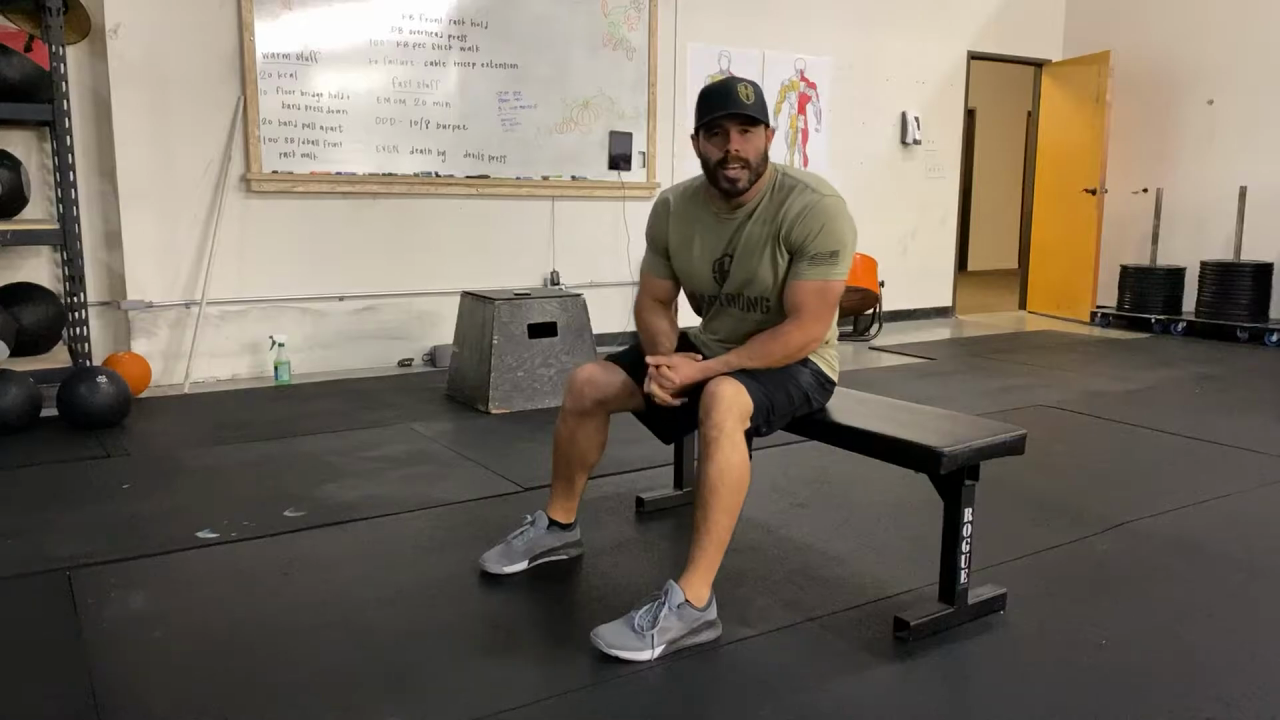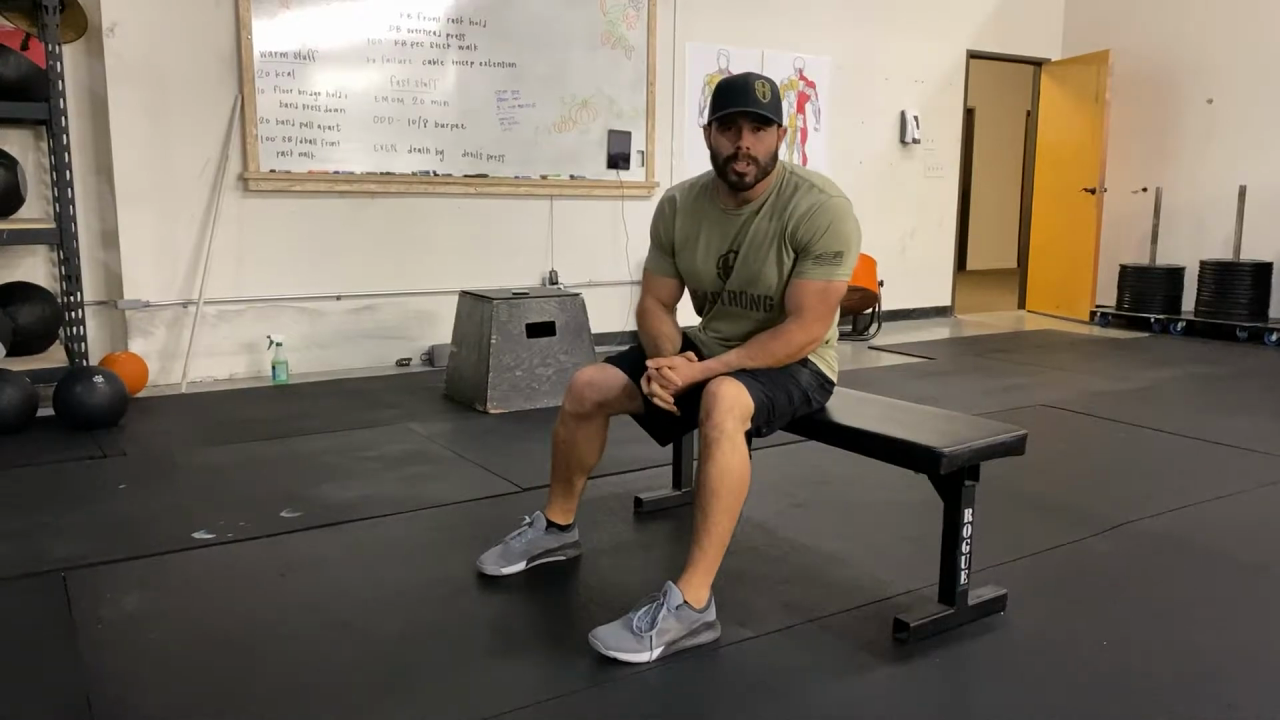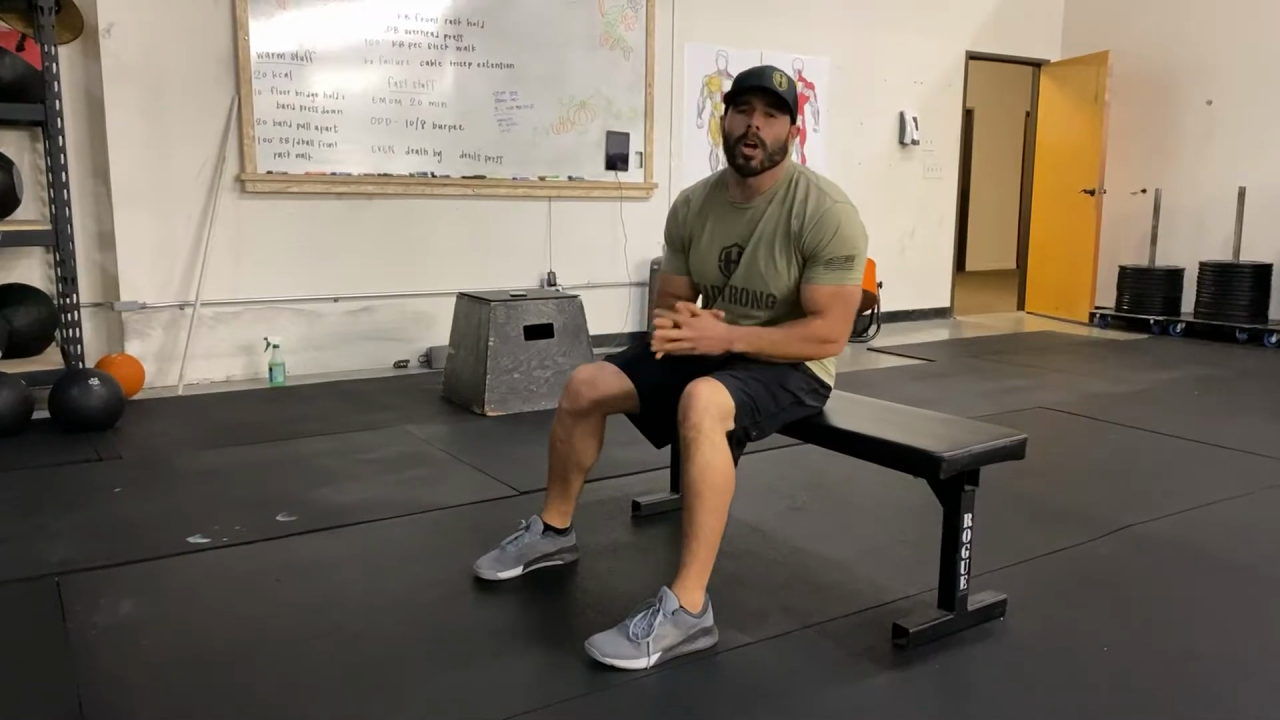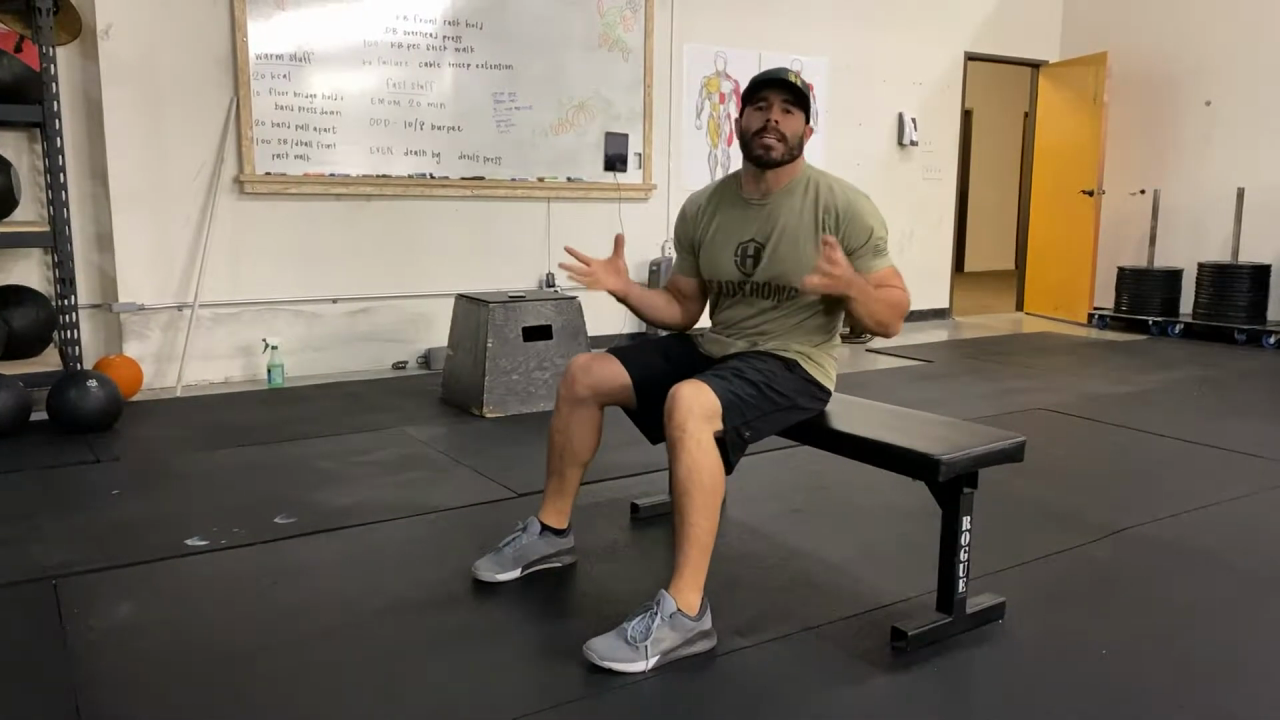
dt=0.4s
person 1, frame 1
left shoulder: (815, 209)
right shoulder: (673, 207)
left elbow: (805, 331)
right elbow: (653, 300)
left wrist: (701, 370)
right wrist: (667, 356)
left hip: (793, 361)
right hip: (711, 348)
left knee: (721, 401)
right knee: (587, 384)
left ankle: (691, 602)
right ankle: (558, 525)
person 1, frame 2
left shoulder: (820, 208)
right shoulder: (679, 204)
left elbow: (804, 330)
right elbow: (655, 302)
left wrist: (699, 371)
right wrist: (669, 359)
left hip: (793, 362)
right hip: (709, 347)
left knee: (722, 401)
right knee: (587, 387)
left ankle: (690, 603)
right ankle: (556, 526)
person 1, frame 3
left shoulder: (825, 212)
right shoulder: (692, 204)
left elbow: (828, 335)
right elbow: (671, 300)
left wrist: (726, 337)
right wrist: (675, 324)
left hip: (791, 365)
right hip: (712, 347)
left knee: (701, 403)
right knee: (585, 386)
left ankle: (686, 608)
right ankle: (554, 531)
person 1, frame 4
left shoulder: (843, 207)
right shoulder: (703, 207)
left elbow: (892, 314)
right elbow: (682, 309)
left wrist: (847, 287)
right wrist: (627, 289)
left hip: (790, 364)
right hip: (714, 348)
left knee: (687, 404)
right knee: (584, 375)
left ankle: (685, 611)
right ankle: (552, 531)
